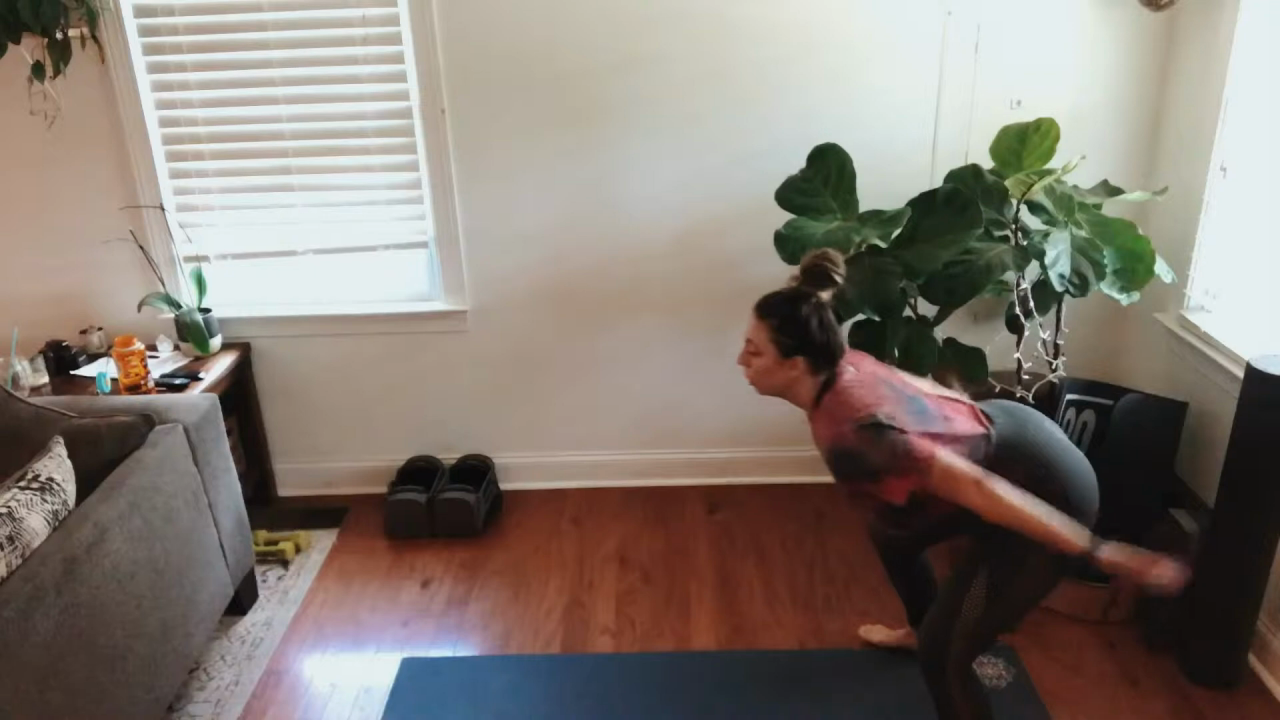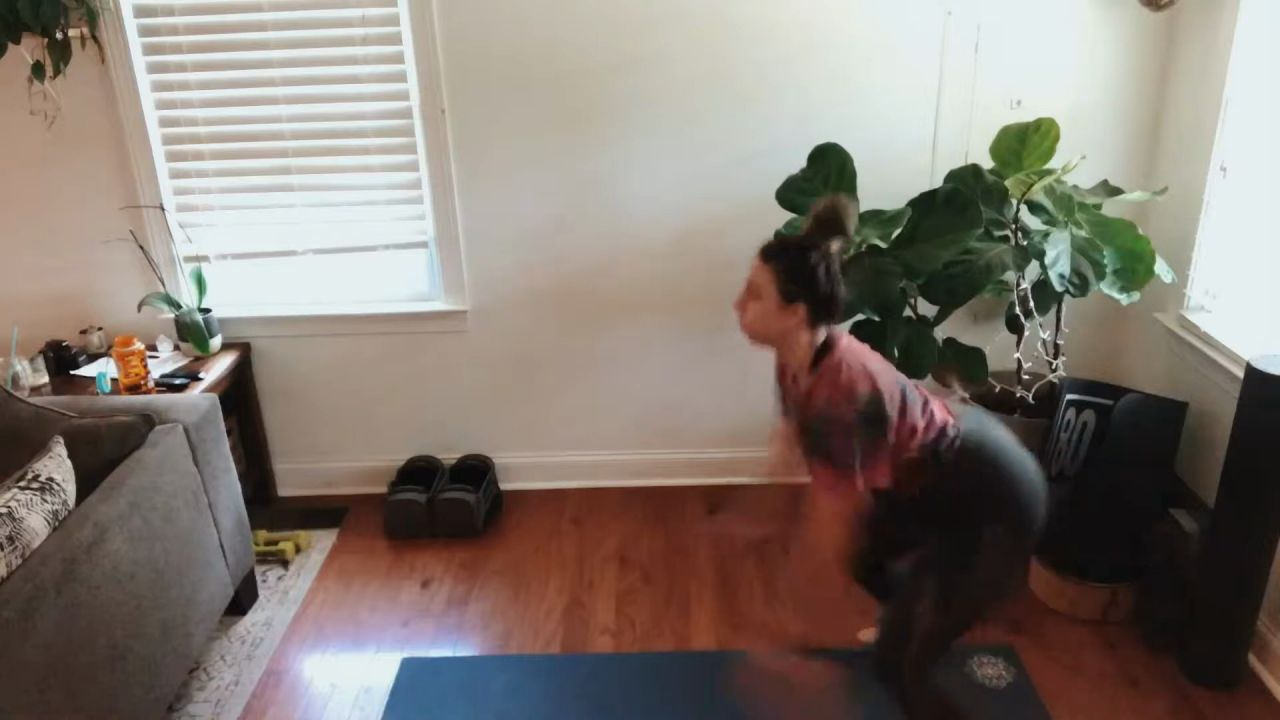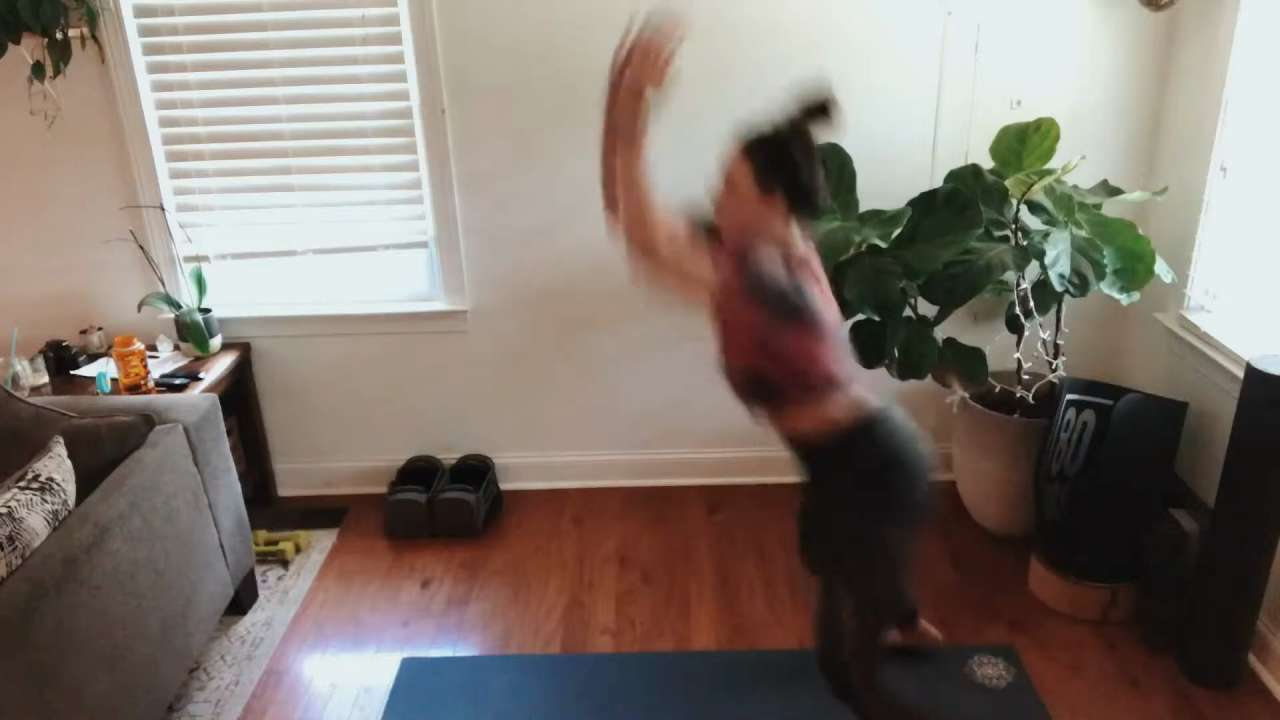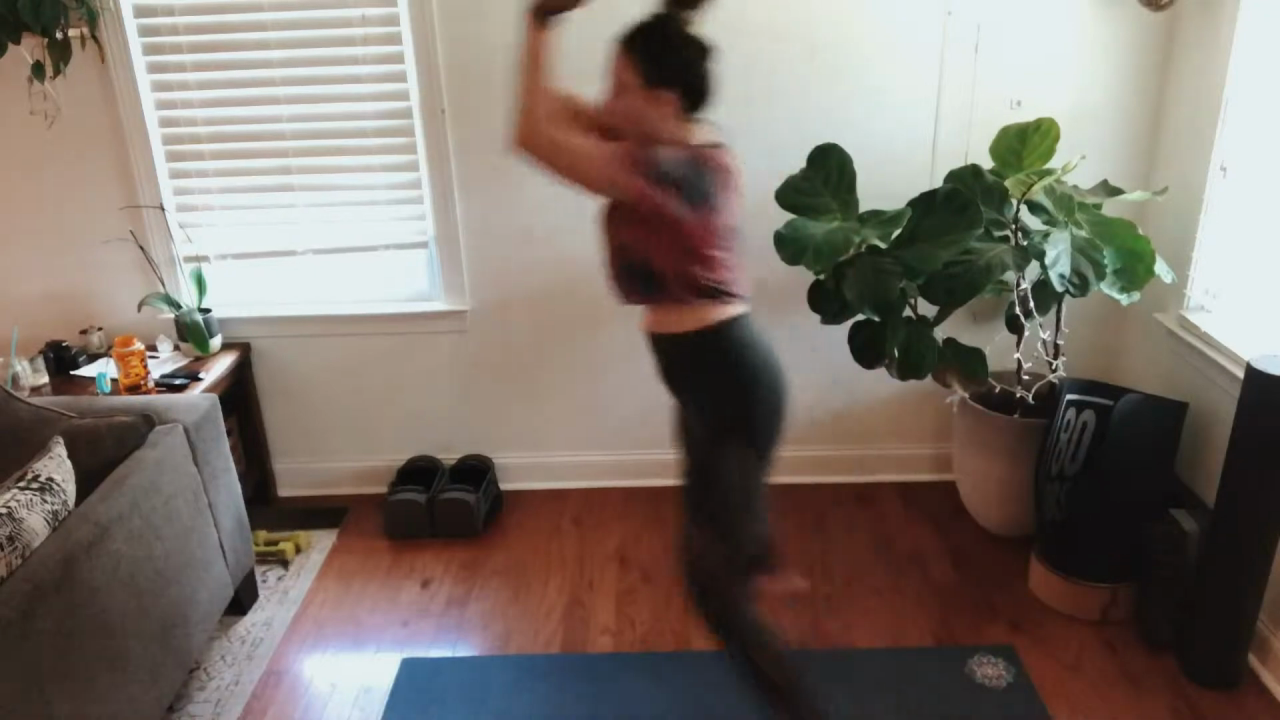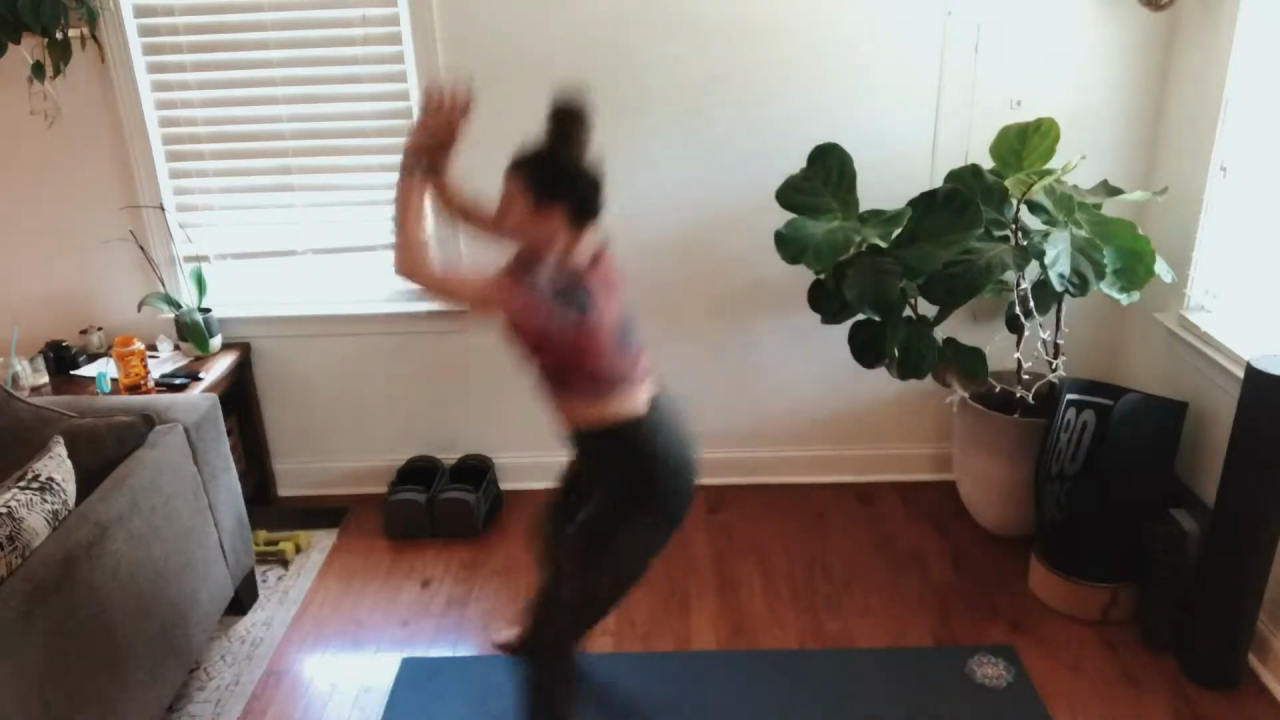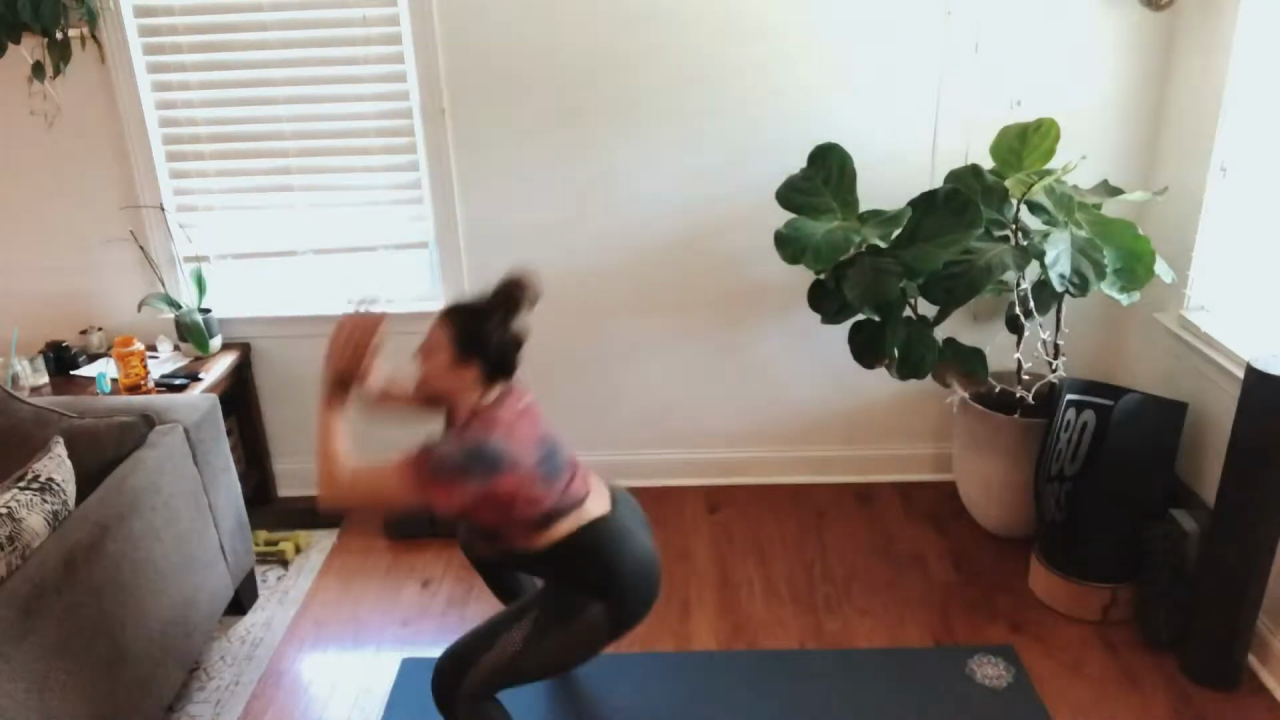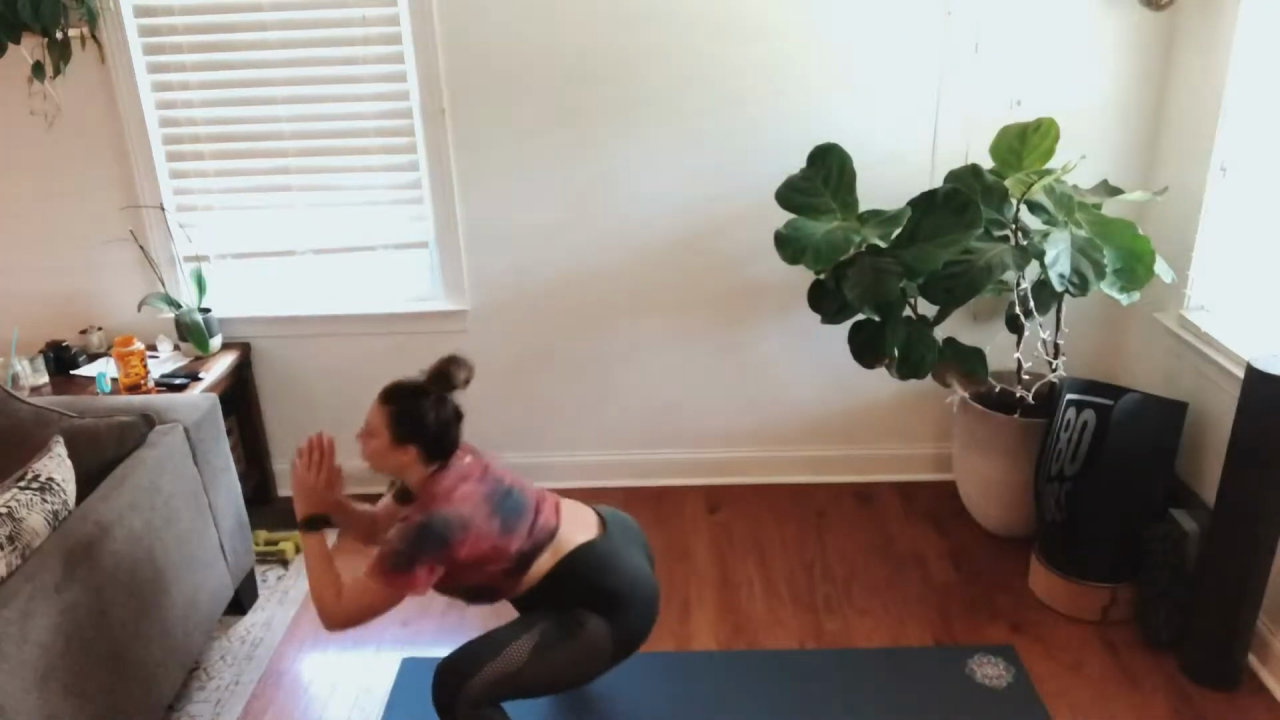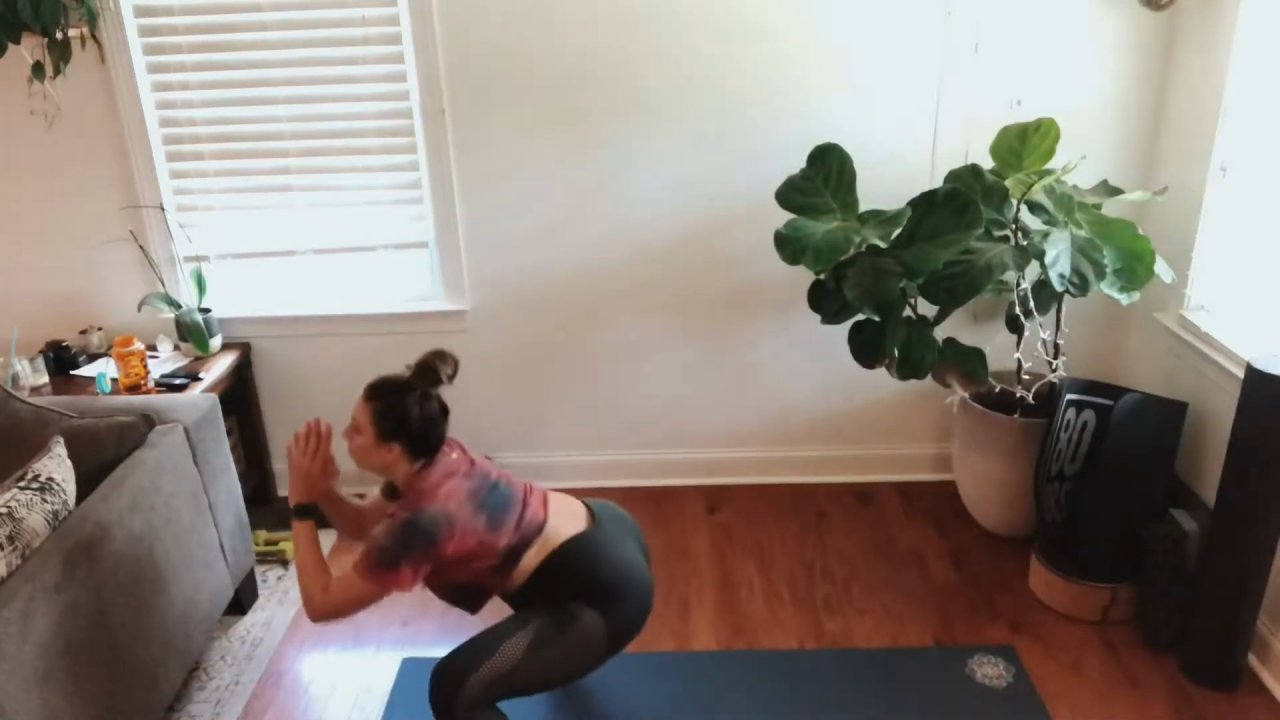
dt=0.2s
person 1, frame 1
left shoulder: (849, 433)
right shoulder: (841, 369)
left elbow: (976, 489)
left wrist: (1097, 552)
left hip: (1047, 491)
right hip: (1008, 427)
left knee: (943, 657)
right knee: (891, 531)
right ankle: (921, 631)
person 1, frame 2
left shoulder: (840, 399)
right shoulder: (804, 357)
left elbow: (830, 529)
right elbow: (793, 441)
left hip: (995, 503)
right hip: (959, 449)
left knee: (896, 661)
right knee: (863, 553)
right ankle: (910, 621)
person 1, frame 3
left shoulder: (766, 278)
right shoulder: (746, 249)
left elbow: (650, 248)
right elbow: (624, 206)
left wrist: (629, 130)
right wrist: (625, 114)
left hip: (872, 471)
right hip: (848, 453)
left knee: (844, 660)
right knee: (821, 551)
right ankle: (907, 624)
person 1, frame 4
left shoulder: (670, 171)
right shoulder: (682, 154)
left elbow: (535, 137)
right elbow: (555, 115)
left hip: (725, 382)
right hip: (724, 372)
left knee: (716, 592)
right knee: (722, 509)
right ankle: (754, 564)
person 1, frame 5
left shoulder: (550, 286)
right shoulder: (578, 251)
left elbow: (415, 266)
right elbow: (469, 213)
left wrist: (416, 163)
right wrist: (434, 168)
left hip: (641, 472)
right hip: (625, 443)
left knee: (549, 637)
right knee: (560, 536)
right ankle: (540, 633)
person 1, frame 6
left shoulder: (470, 453)
right shoulder: (494, 397)
left elbow: (337, 489)
right elbow: (403, 393)
left wrist: (335, 391)
right wrist: (358, 382)
left hip: (611, 578)
right hip: (619, 523)
left knee: (456, 684)
right knee: (480, 543)
right ankle: (539, 641)
person 1, frame 7
left shoulder: (429, 527)
right shoulder: (451, 464)
left elbow: (335, 612)
right elbow: (374, 527)
left wrist: (310, 519)
right wrist: (332, 502)
left hip: (614, 601)
left knee: (456, 689)
right ankle: (552, 652)
person 1, frame 8
left shoulder: (417, 522)
right shoulder: (437, 459)
left elbow: (321, 604)
right elbow: (362, 524)
left wrist: (302, 506)
right wrist: (323, 492)
left hip: (607, 594)
right ankle: (547, 645)
